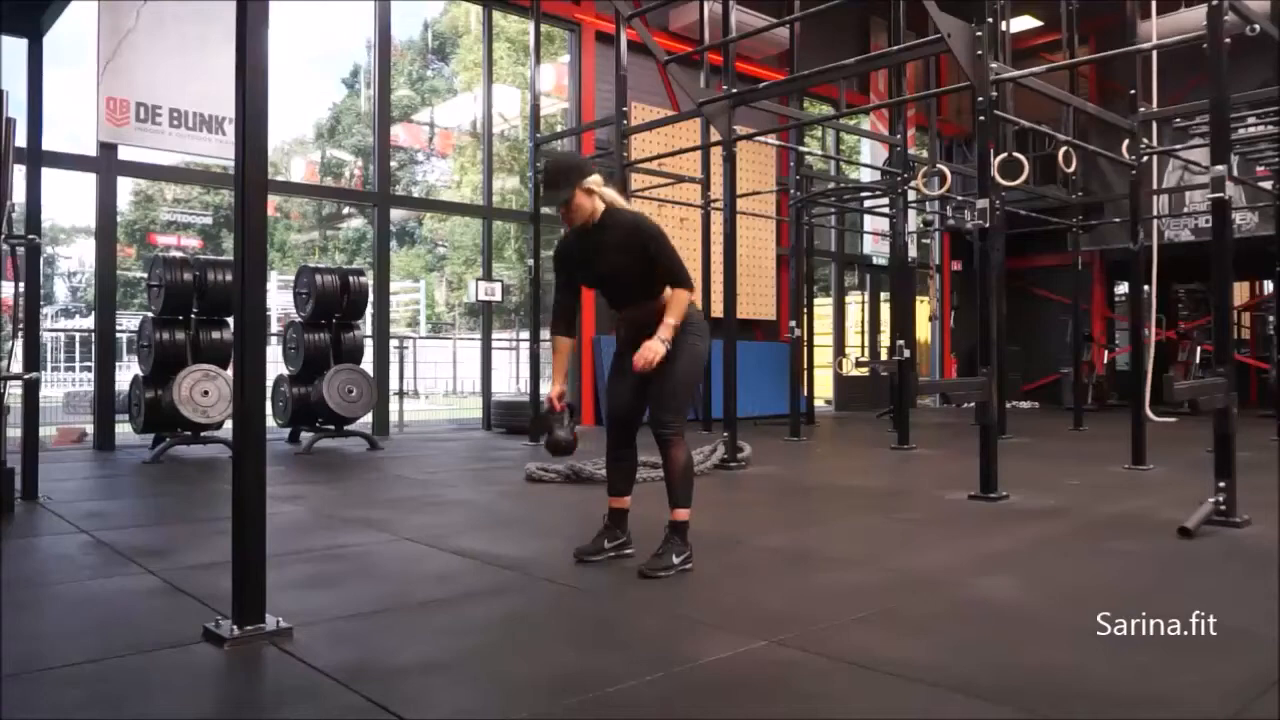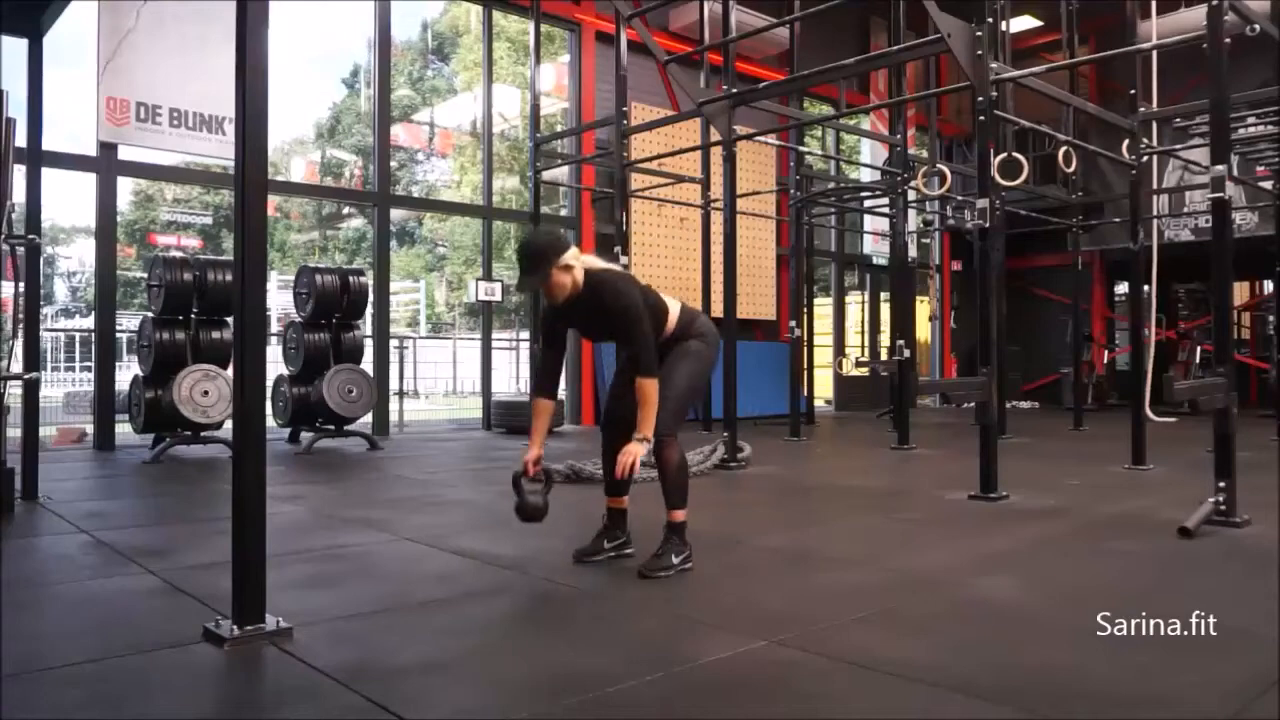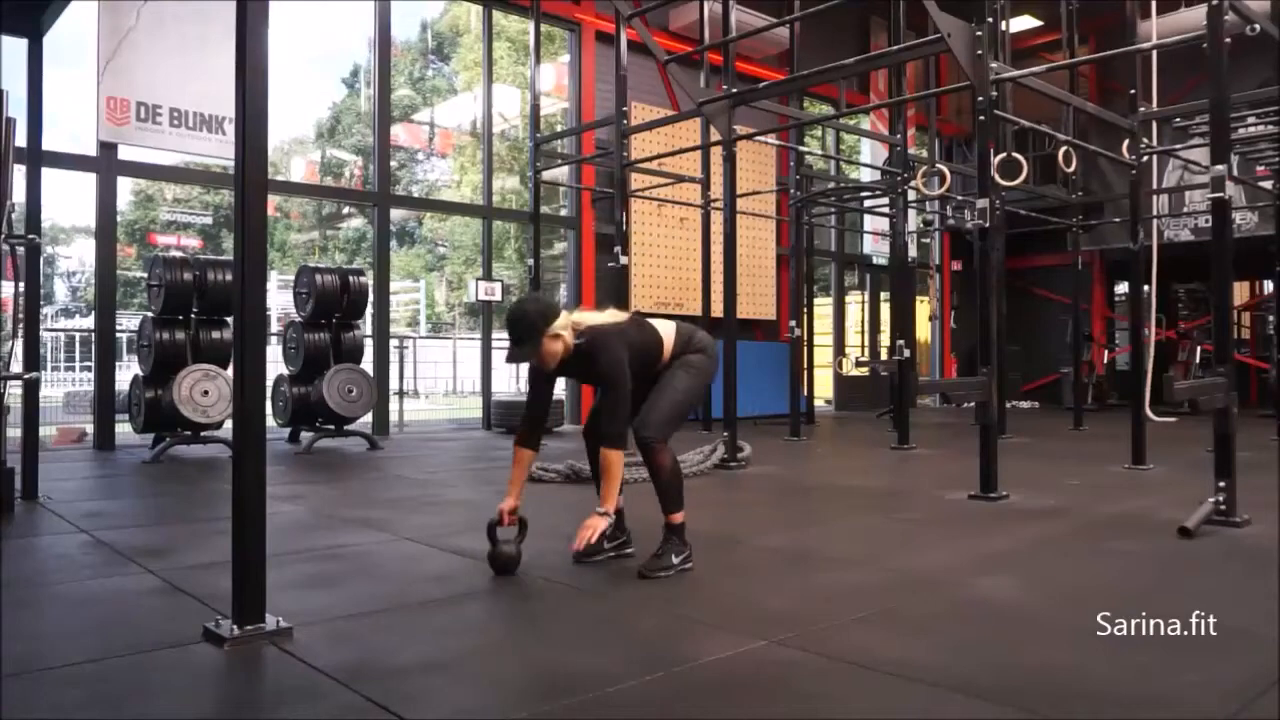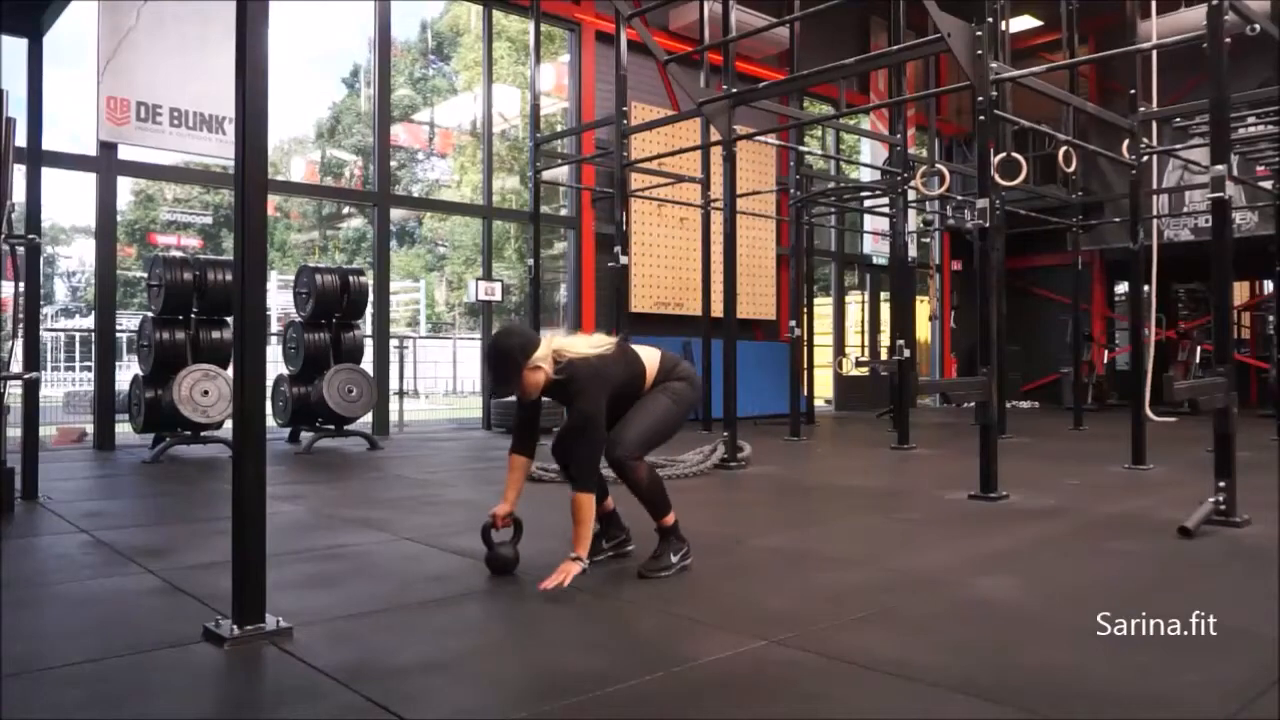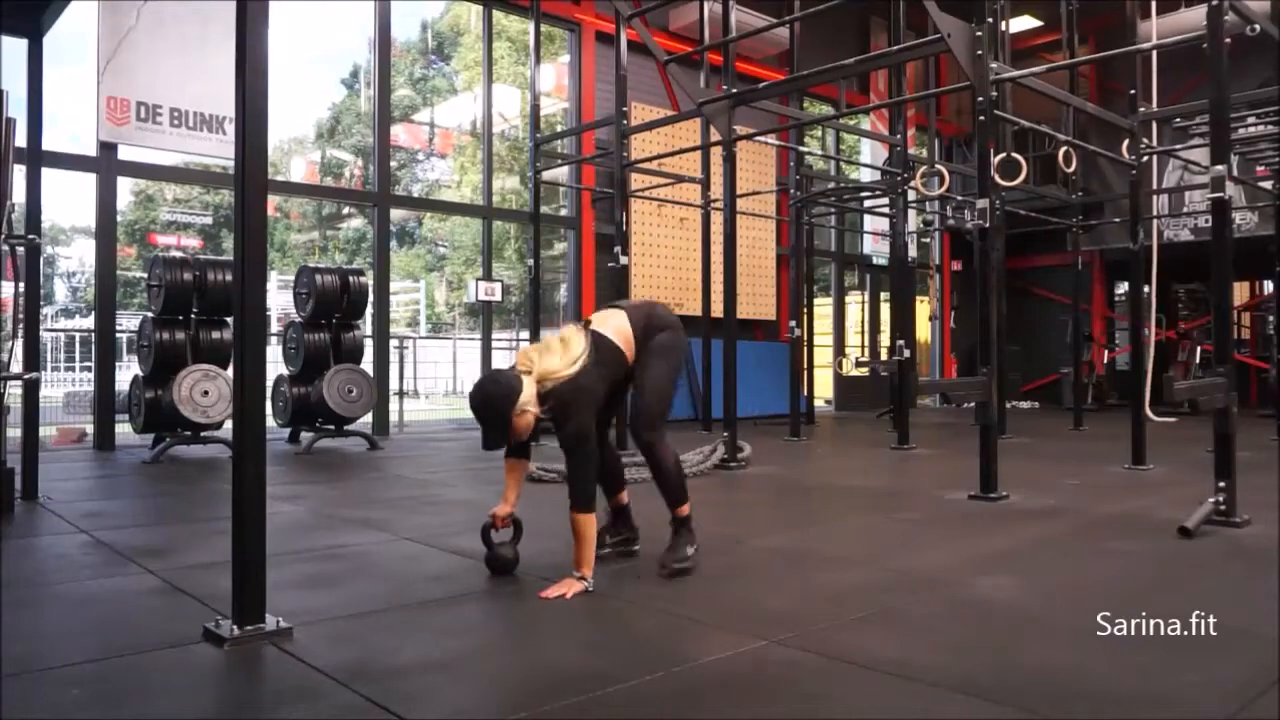
dt=0.2s
person 1, frame 1
left shoulder: (634, 226)
right shoulder: (570, 249)
left elbow: (683, 284)
right elbow: (564, 317)
left wrist: (661, 339)
right wrist: (558, 381)
left hip: (678, 328)
right hip: (632, 334)
left knee: (667, 425)
right knee: (619, 424)
left ankle: (679, 542)
right ankle: (616, 531)
person 1, frame 2
left shoulder: (614, 289)
right shoulder: (557, 310)
left elbow: (646, 364)
right elbow: (546, 376)
left wrist: (642, 438)
right wrist: (535, 445)
left hip: (690, 338)
right hip: (644, 350)
left knee: (661, 428)
right knee: (612, 423)
left ankle: (678, 542)
right ankle: (616, 531)
person 1, frame 3
left shoulder: (603, 347)
right shoulder: (548, 355)
left elbow: (614, 431)
right elbow: (532, 425)
left wrist: (603, 511)
right wrist: (512, 496)
left hip: (691, 355)
right hip: (649, 367)
left knee: (649, 432)
right knee: (594, 433)
left ankle: (677, 543)
right ankle: (617, 533)
person 1, frame 4
left shoulder: (584, 379)
right shoulder: (535, 372)
left elbow: (584, 470)
right elbow: (523, 442)
right wrist: (508, 502)
left hip: (675, 382)
right hip: (634, 388)
left knee: (622, 451)
right knee: (565, 449)
left ankle: (675, 542)
right ankle: (614, 532)
person 1, frame 5
left shoulder: (570, 402)
right shoulder: (519, 384)
left elbow: (583, 484)
right elbow: (517, 446)
left wrist: (582, 576)
right wrist: (509, 502)
left hip: (656, 330)
right hip: (619, 330)
left knee: (646, 436)
right knee: (592, 441)
left ankle: (683, 532)
right ankle: (623, 529)
